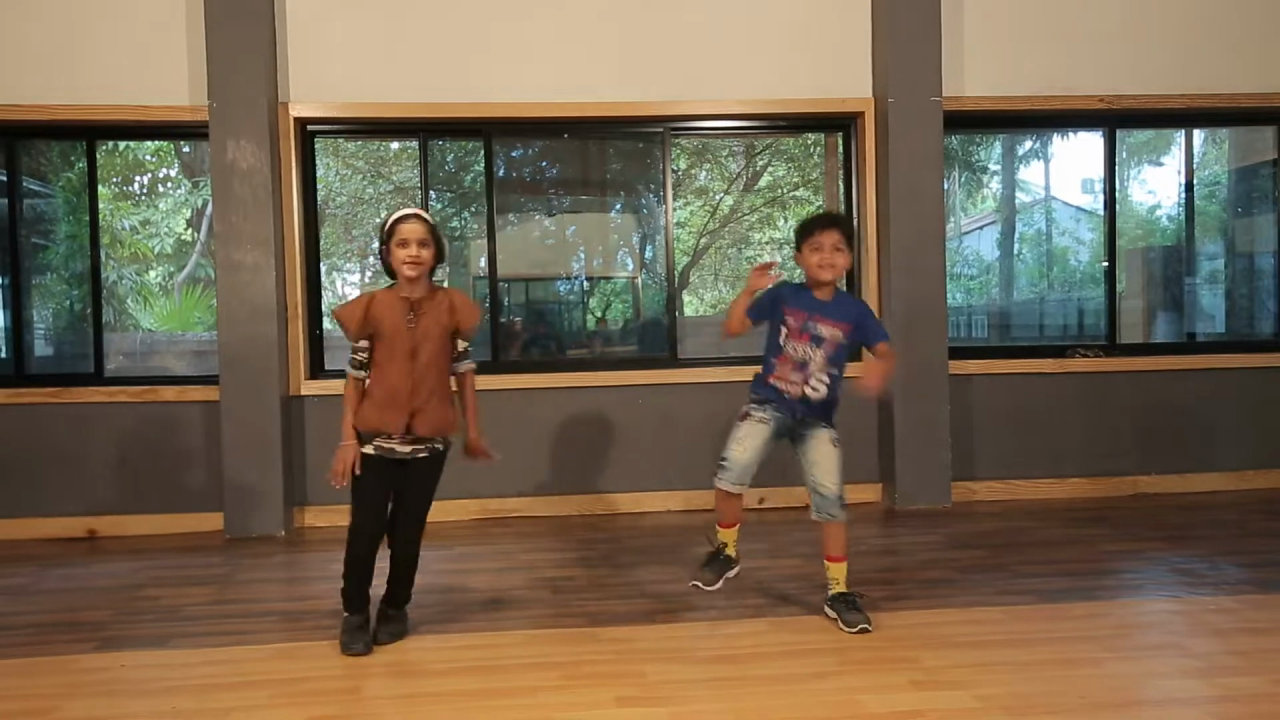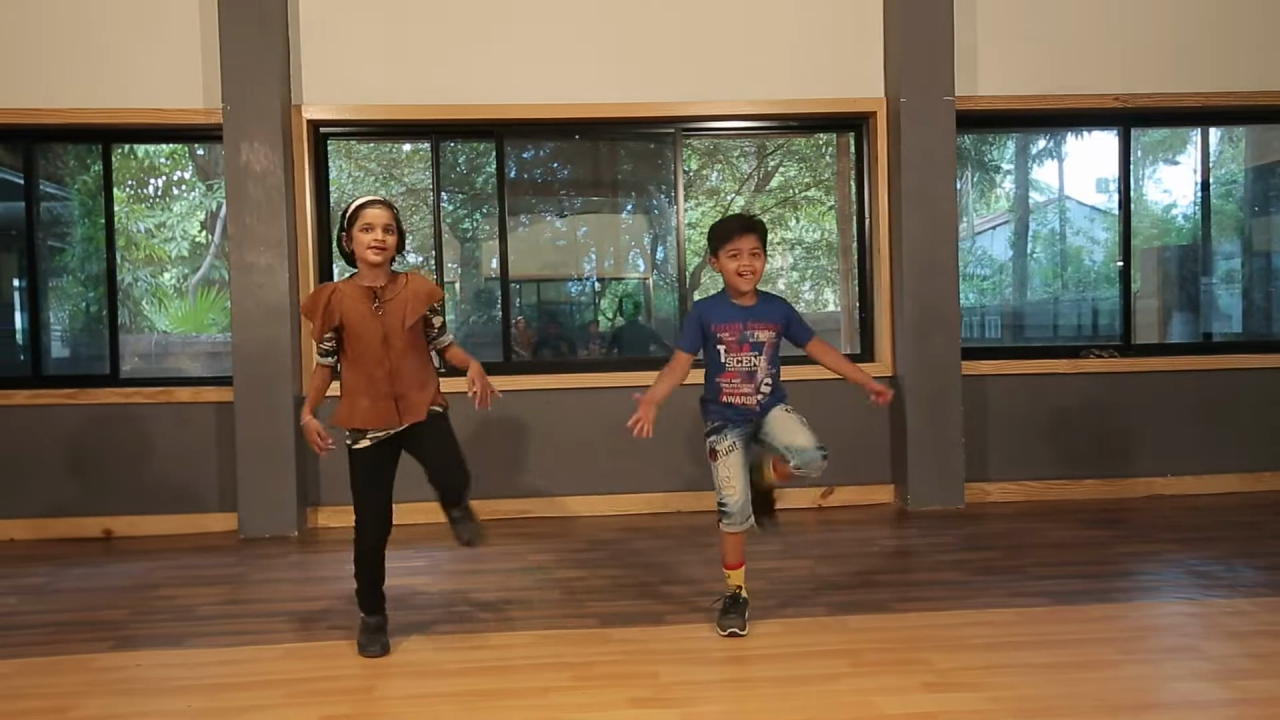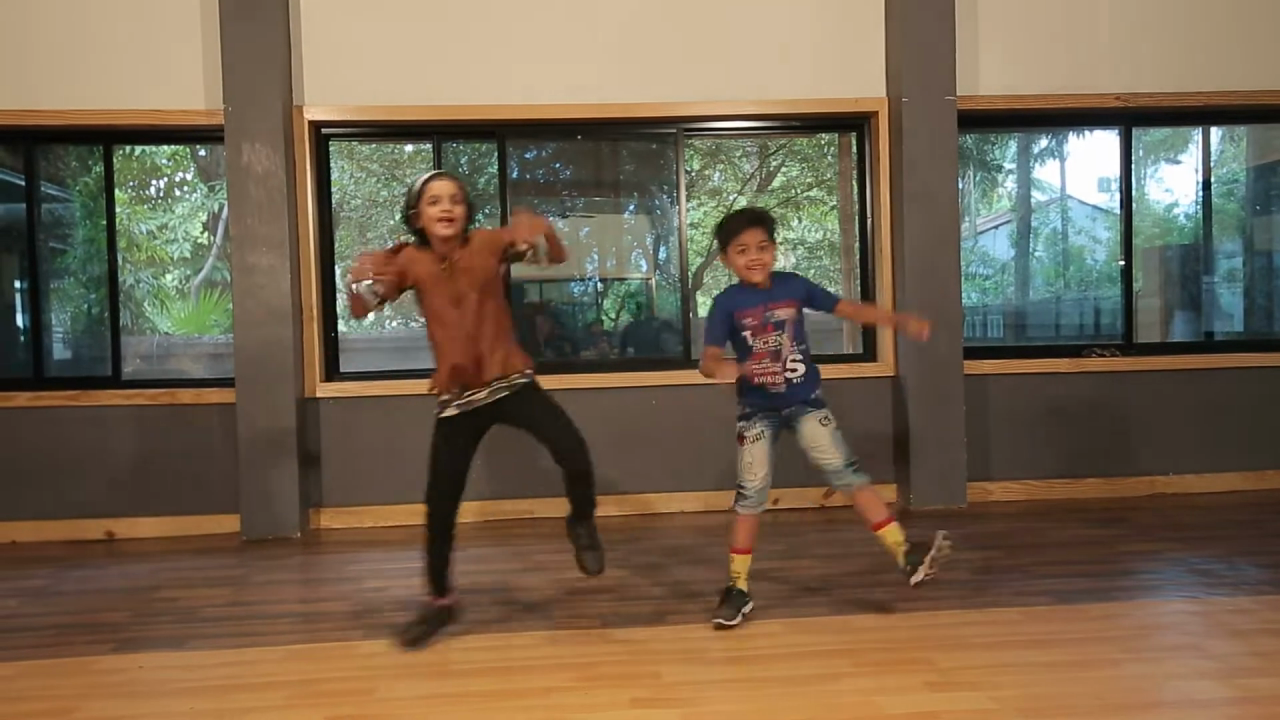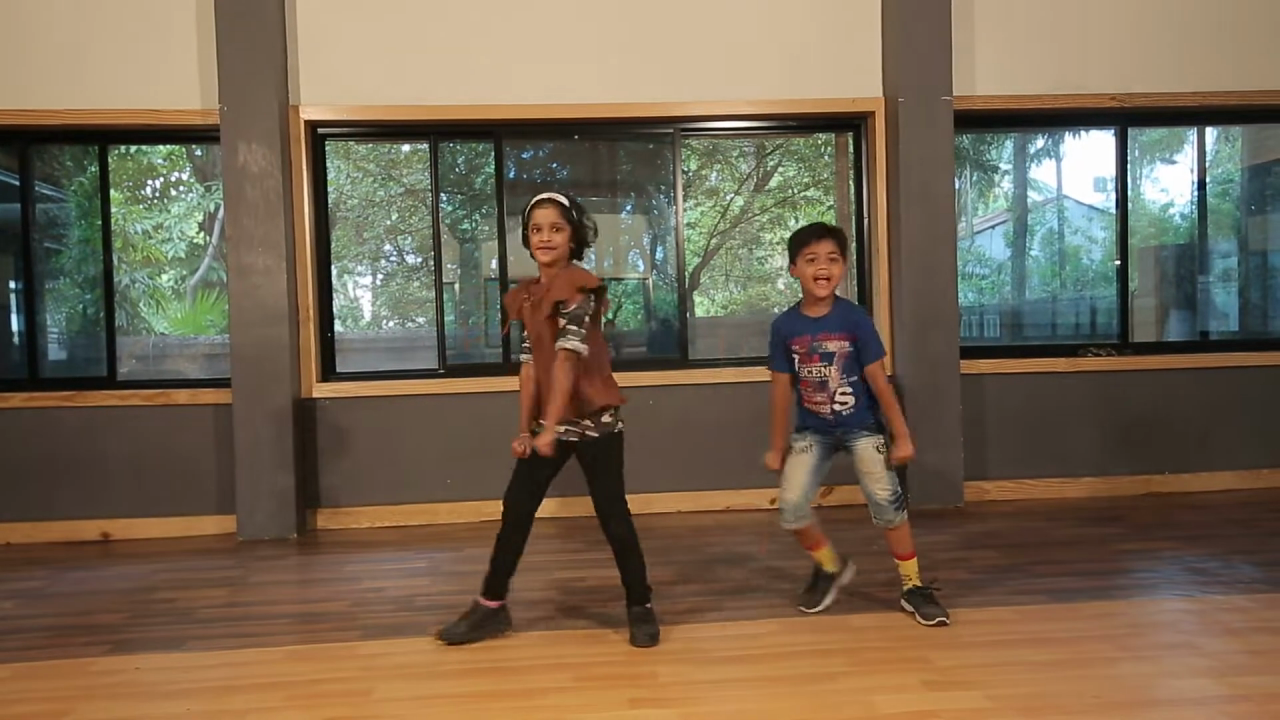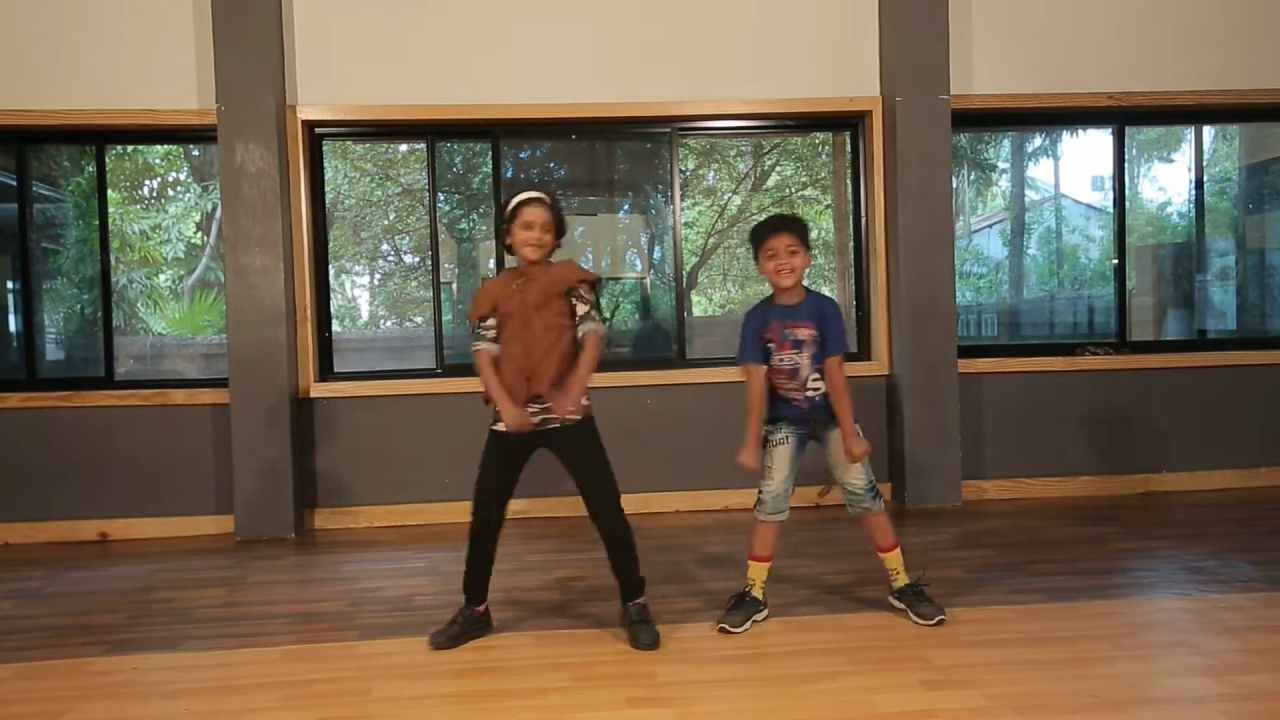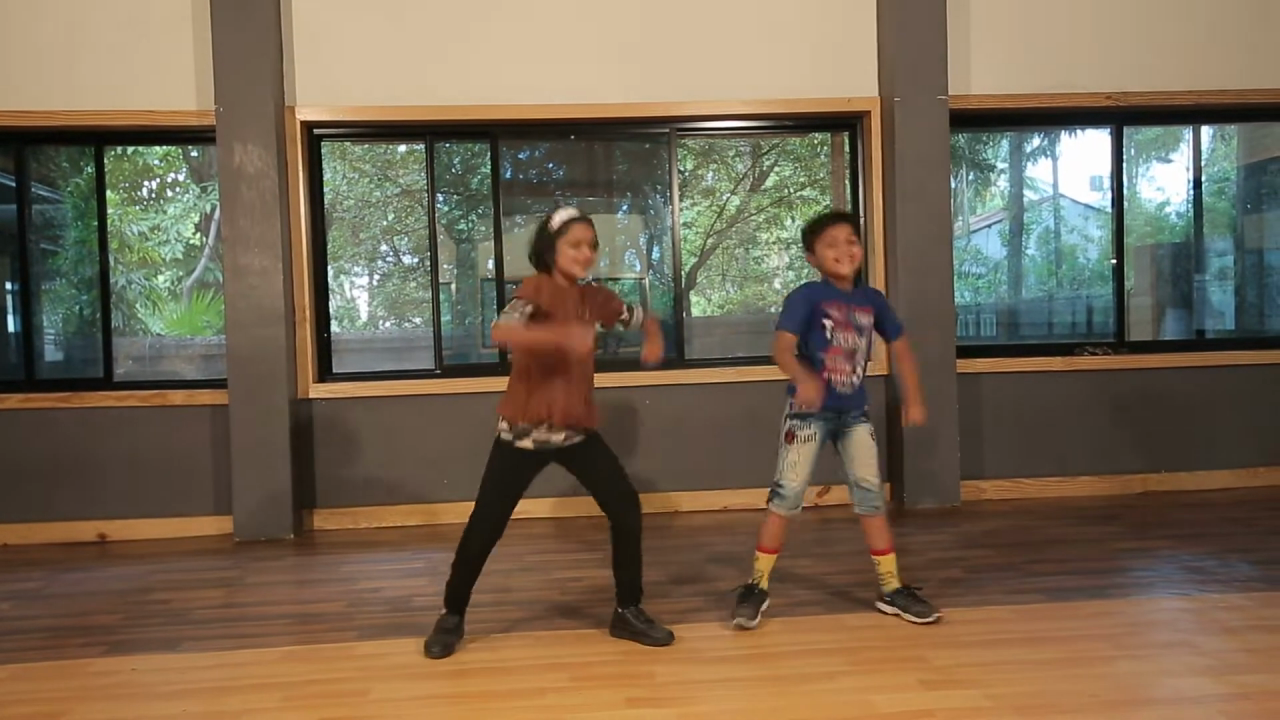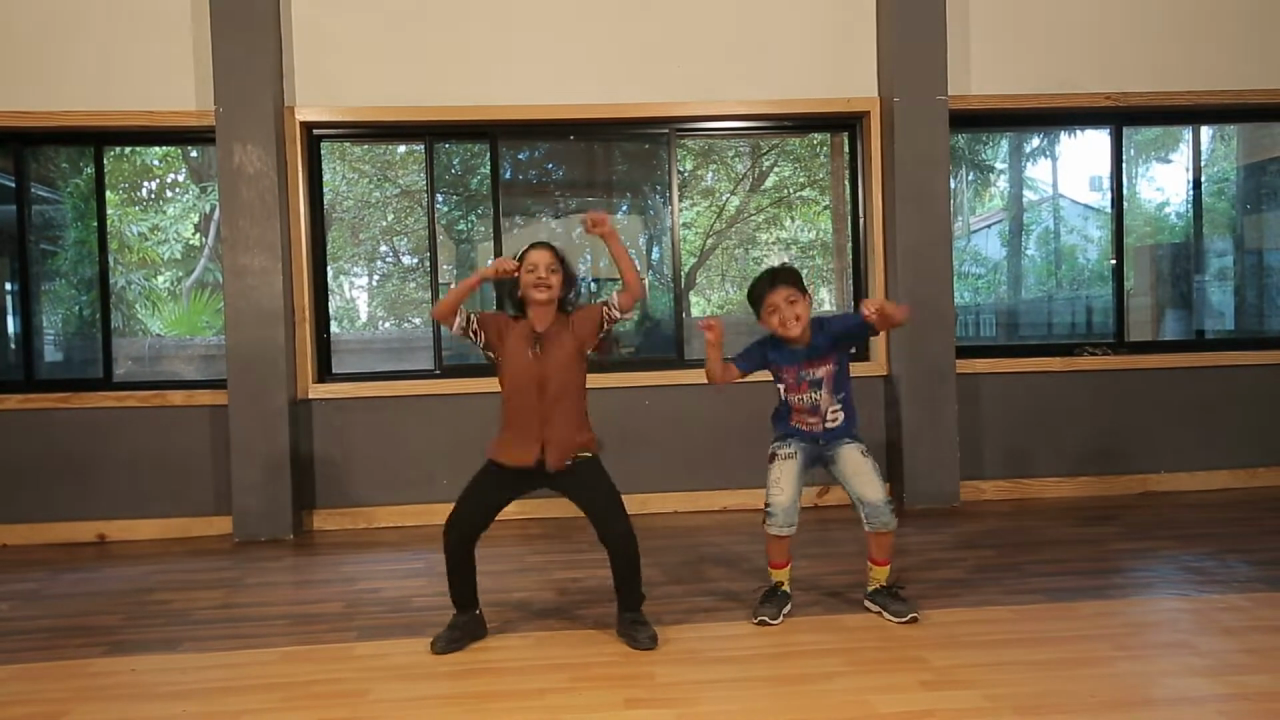
dt=0.5s
person 1, frame 1
left shoulder: (452, 307)
right shoulder: (370, 309)
left elbow: (463, 372)
right elbow: (354, 376)
left wrist: (472, 431)
right wrist: (347, 441)
left hip: (427, 439)
right hip: (376, 437)
left knee: (406, 530)
right knee: (365, 527)
left ankle: (395, 605)
right ankle: (355, 613)
person 1, frame 2
left shoulder: (419, 290)
right shoulder: (335, 298)
left elbow: (444, 344)
right elbow: (326, 362)
left wrist: (473, 367)
right wrist: (307, 412)
left hip: (423, 410)
right hip: (366, 424)
left knee: (454, 480)
right knee: (372, 525)
left ankle: (456, 508)
right ankle: (372, 614)
person 1, frame 3
left shoulder: (489, 246)
right shoulder: (410, 262)
left elbow: (556, 256)
right elbow: (361, 308)
left wrist: (543, 233)
right wrist: (362, 275)
left hip: (510, 382)
right hip: (456, 395)
left knee: (574, 451)
right knee: (441, 499)
left ankle: (583, 522)
right ankle: (438, 600)
person 1, frame 4
left shoulder: (577, 286)
right shoulder: (526, 296)
left elbow: (567, 356)
right elbow: (529, 364)
left wrist: (552, 426)
right wrist: (524, 428)
left hip: (595, 420)
right hip: (545, 418)
left knee: (612, 513)
right knee: (516, 507)
left ankle: (640, 606)
right ankle: (491, 606)
person 1, frame 5
left shoulder: (569, 277)
right shoulder: (495, 291)
left elbow: (593, 336)
right elbow: (484, 353)
left wrist: (574, 385)
right wrist: (500, 400)
left hip: (567, 412)
right hip: (513, 417)
left knee: (607, 507)
right knee: (486, 512)
left ankle: (635, 604)
right ankle: (474, 610)
person 1, frame 6
left shoulder: (595, 299)
right shoulder: (538, 292)
left elbow: (640, 318)
right elbow: (502, 333)
left wrist: (653, 338)
right wrist: (562, 336)
left hip: (577, 430)
right hip: (524, 432)
left knee: (626, 509)
right knee: (484, 525)
left ankle: (627, 610)
right ankle: (452, 616)
person 1, frame 7
left shoulder: (583, 325)
right shoulder: (500, 332)
left elbow: (634, 294)
right elbow: (442, 316)
left wrist: (612, 239)
right wrist: (482, 276)
left hip: (573, 456)
right hip: (514, 459)
left knee: (619, 532)
right knee: (458, 530)
left ankle: (631, 614)
right ankle: (467, 617)
person 2, frame 1
left shoulder: (856, 311)
right shoulder: (782, 295)
left elbow: (885, 355)
right elbow: (732, 329)
left wrist: (878, 373)
right wrist: (750, 292)
left hip: (816, 417)
right hip: (767, 403)
left knee: (829, 501)
right knee: (732, 473)
left ankle: (839, 593)
right ankle: (724, 550)
person 2, frame 2
left shoulder: (778, 309)
right shoulder: (704, 312)
left elbow: (817, 347)
right elbow: (679, 365)
left wrist: (865, 380)
right wrist: (651, 401)
left hip: (771, 409)
right hip: (724, 420)
left knee: (811, 458)
right knee: (734, 509)
left ankle: (763, 478)
right ankle: (735, 594)
person 2, frame 3
left shoulder: (792, 284)
right shoulder: (727, 302)
left elbow: (847, 308)
right elbow: (708, 359)
left wrist: (901, 321)
right wrist: (722, 367)
left hip: (806, 402)
right hip: (757, 409)
left knee: (844, 470)
right knee: (751, 493)
left ankle: (907, 552)
right ankle: (737, 588)
person 2, frame 4
left shoulder: (854, 317)
right shoulder: (784, 326)
left elbow: (878, 378)
right elbow: (781, 388)
left wrist: (902, 435)
right wrist: (777, 444)
left hip: (862, 425)
right hip: (811, 430)
left knee: (887, 505)
right knee: (792, 508)
left ankle: (913, 587)
right ankle: (830, 567)
person 2, frame 5
left shoulder: (825, 308)
right shoulder: (756, 318)
left elbow: (836, 372)
right elbow: (755, 381)
left wrist: (849, 431)
right wrist: (750, 441)
left hip: (832, 415)
right hip: (784, 419)
left knee: (865, 494)
right knee: (771, 501)
left ankle: (902, 585)
right ankle: (753, 594)
person 2, frame 6
left shoulder: (873, 301)
right shoulder: (809, 294)
left elbow: (900, 350)
right elbow: (782, 347)
left wrist: (913, 399)
right wrist: (803, 379)
left hip: (853, 412)
right hip: (809, 411)
left knee: (872, 497)
right knee: (786, 496)
left ankle: (892, 590)
right ankle: (756, 586)
person 2, frame 7
left shoulder: (835, 328)
right shoulder: (764, 351)
left elbow: (897, 318)
right elbow: (720, 376)
left wrist: (882, 310)
right wrist: (713, 346)
left hip: (841, 437)
right hip: (793, 439)
left knee: (880, 511)
right knee: (780, 517)
left ankle: (879, 589)
right ankle: (777, 591)
